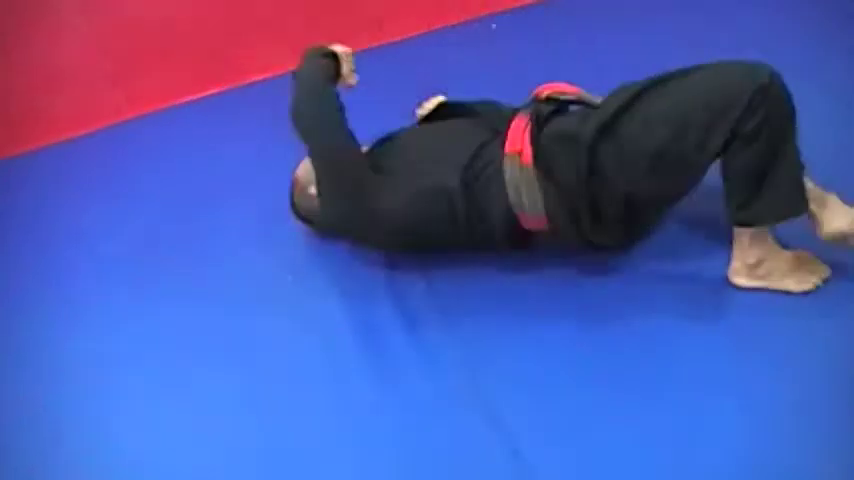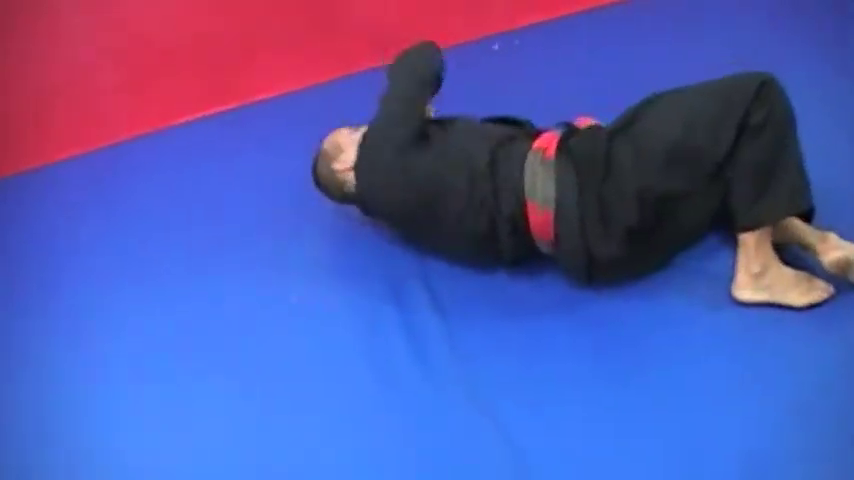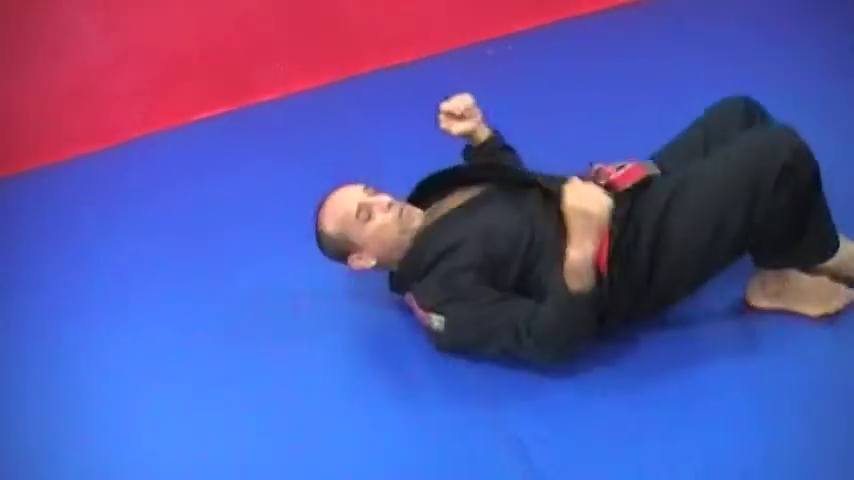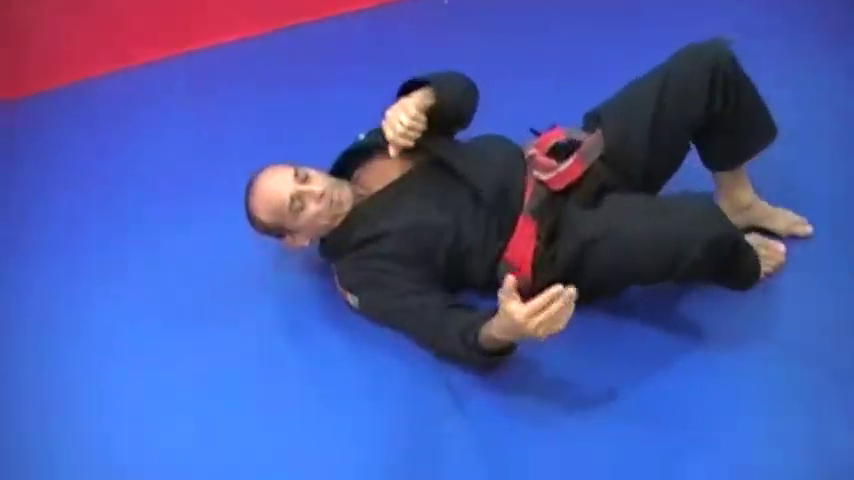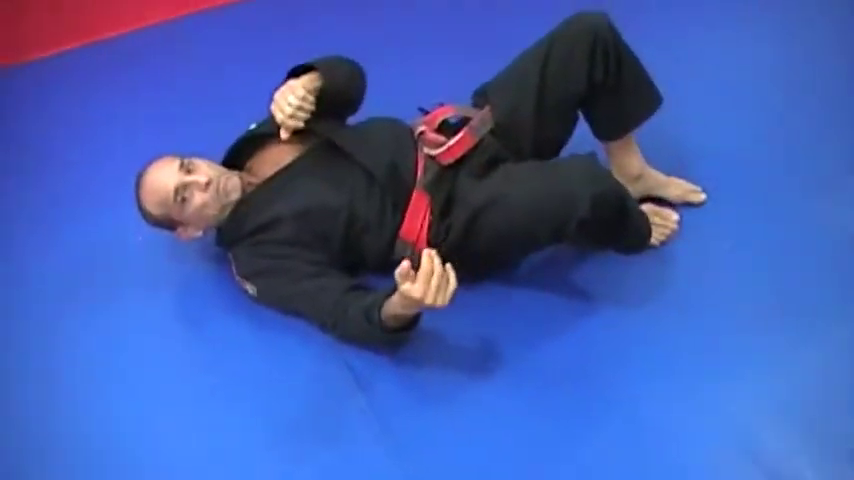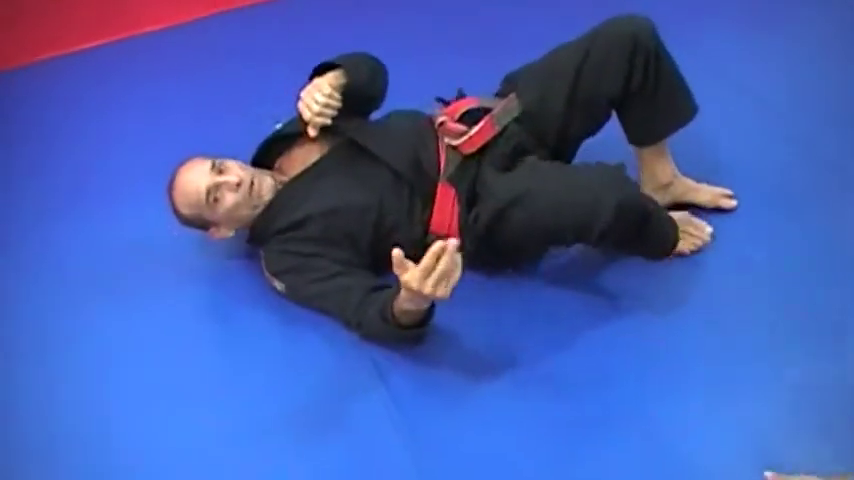
dt=0.5s
person 1, frame 1
left shoulder: (396, 181)
right shoulder: (365, 208)
left elbow: (491, 126)
right elbow: (313, 118)
right wrist: (326, 63)
left hip: (573, 168)
right hip: (572, 177)
right knee: (755, 90)
right ankle: (754, 256)
person 1, frame 2
left shoulder: (396, 193)
right shoulder: (384, 163)
right elbow: (421, 62)
right wrist: (416, 105)
right hip: (589, 194)
right knee: (754, 96)
right ankle: (756, 269)
person 1, frame 3
left shoulder: (433, 202)
right shoulder: (440, 294)
left elbow: (514, 180)
right elbow: (552, 338)
left wrist: (477, 131)
right wrist: (581, 242)
left hip: (622, 199)
right hip: (636, 253)
left knee: (738, 116)
right knee: (777, 152)
left ankle: (804, 242)
right ankle: (776, 284)
person 1, frame 4
left shoulder: (379, 147)
right shoulder: (364, 269)
left elbow: (462, 93)
right elbow: (446, 329)
left wrist: (417, 101)
right wrist: (500, 330)
left hip: (574, 159)
right hip: (563, 246)
left knee: (708, 64)
right knee: (698, 231)
left ankle: (738, 201)
right ankle: (736, 260)
person 1, frame 5
left shoulder: (268, 137)
right shoulder: (259, 257)
left elbow: (350, 79)
right elbow: (348, 312)
left wrist: (305, 84)
right wrist: (401, 307)
left hip: (465, 137)
right hip: (458, 224)
left knee: (587, 34)
right knee: (583, 188)
left ankle: (630, 171)
right ankle: (629, 227)
person 1, frame 6
left shoulder: (294, 138)
right shoulder: (288, 252)
left elbow: (370, 74)
right elbow: (371, 313)
left wrist: (329, 80)
right wrist: (410, 301)
left hip: (487, 128)
right hip: (485, 214)
left knee: (628, 37)
right knee: (603, 197)
left ankle: (659, 179)
right ankle: (661, 232)
